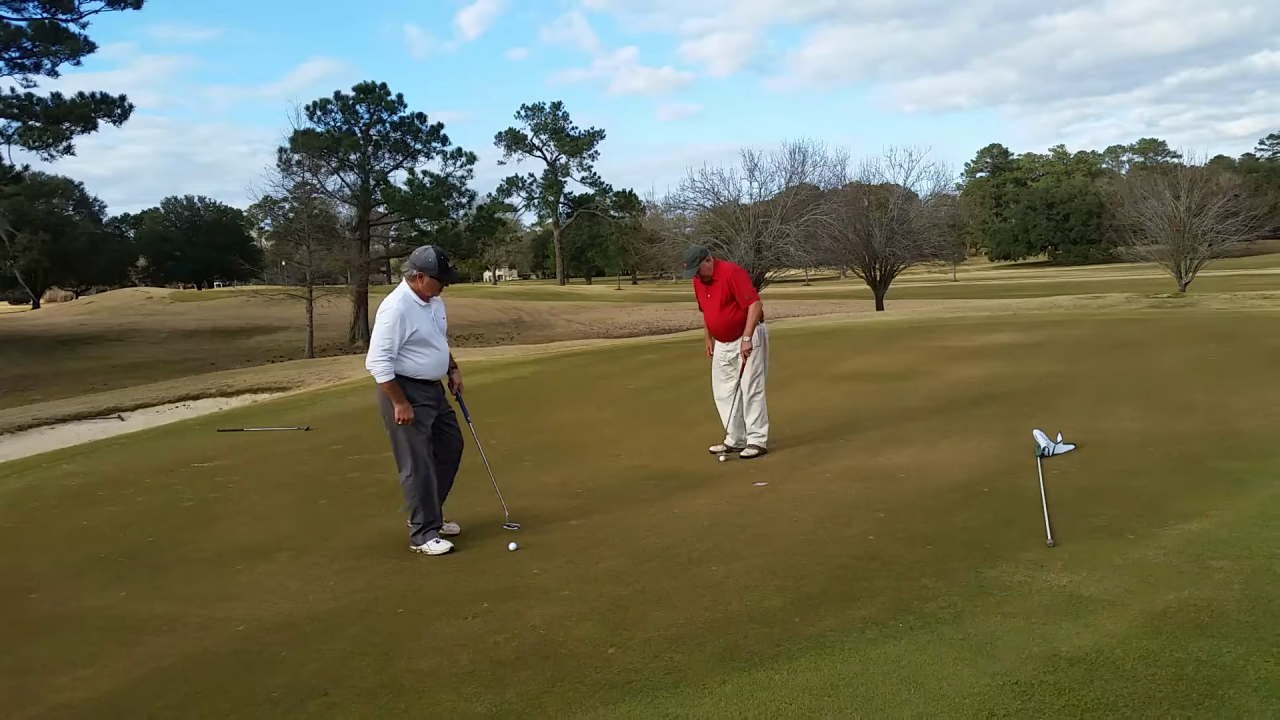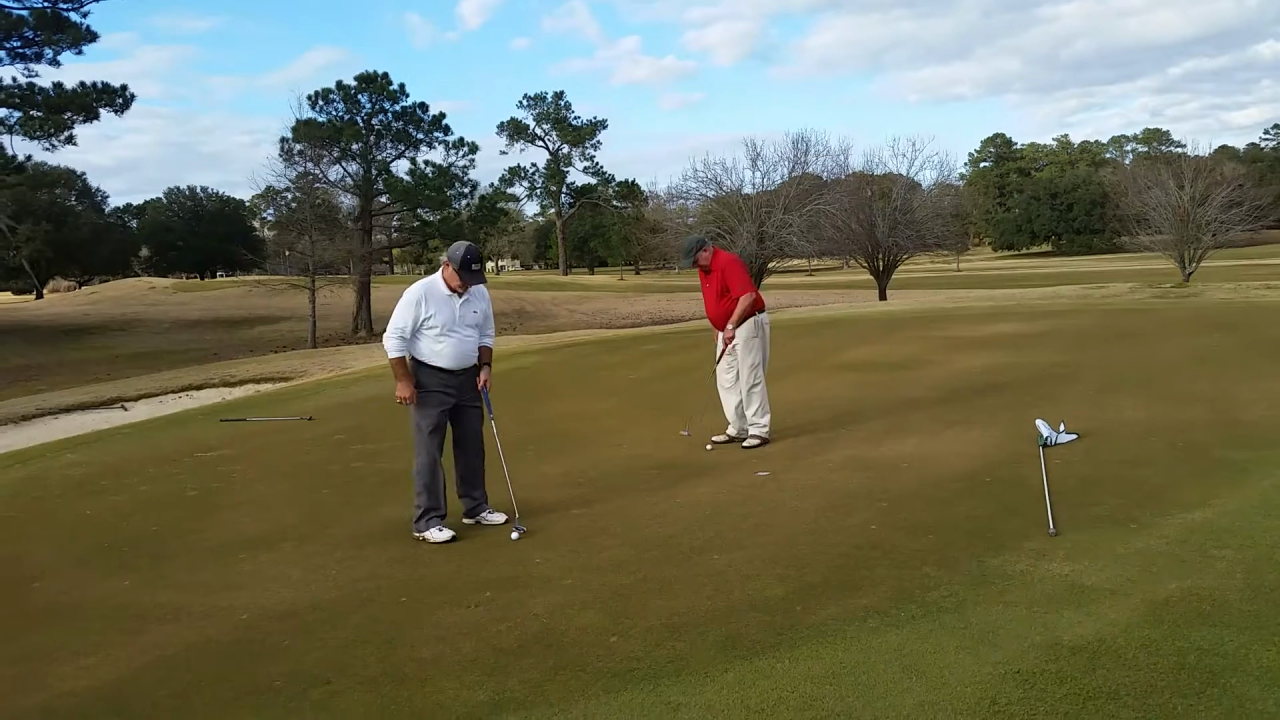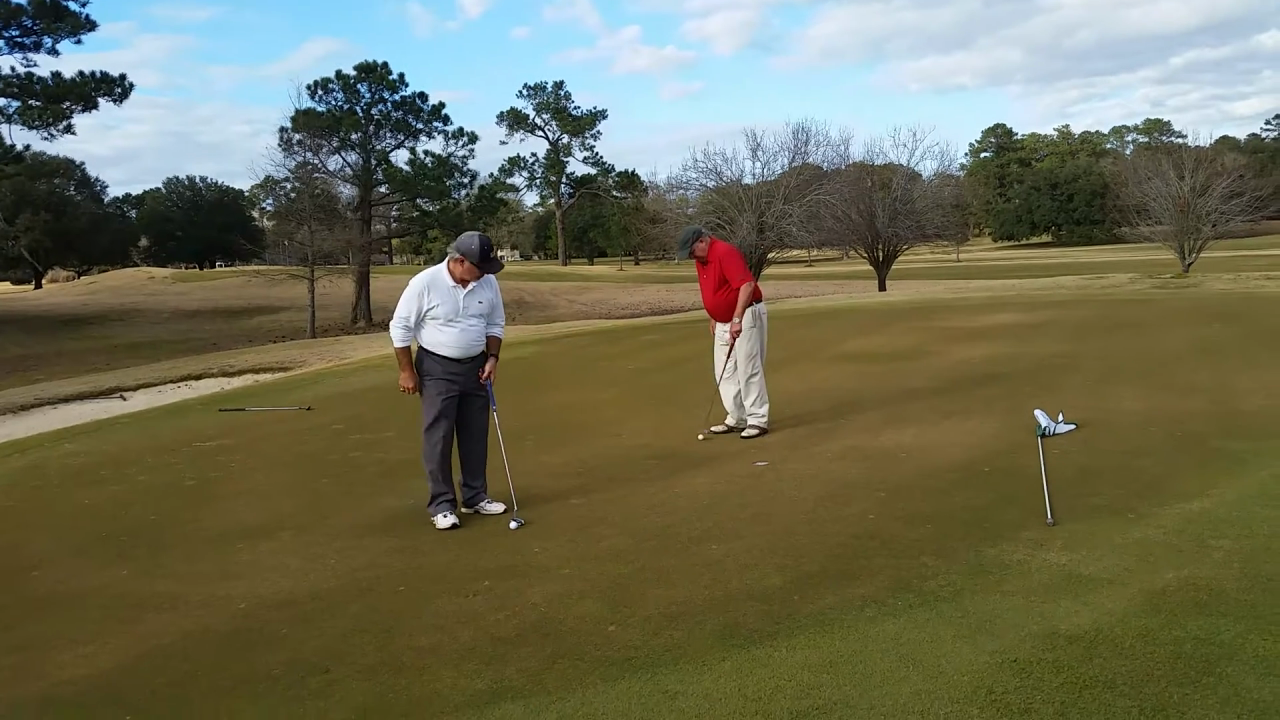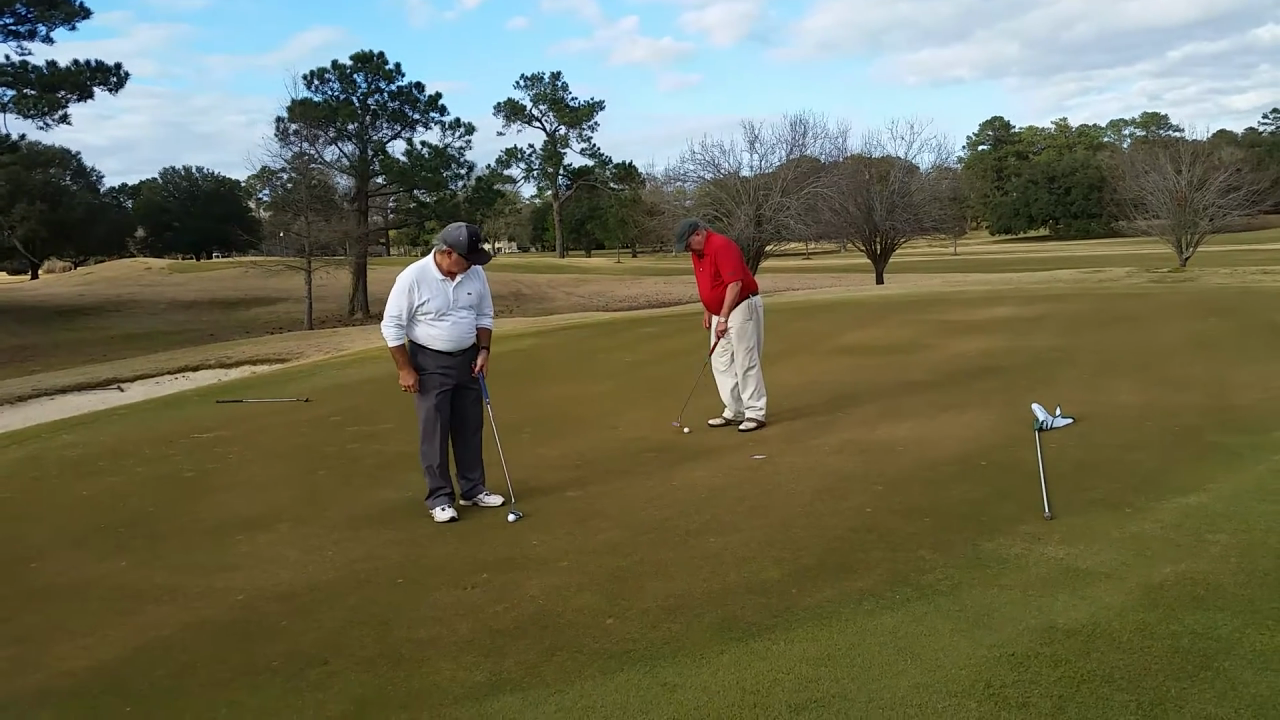
dt=0.4s
person 1, frame 1
left shoulder: (433, 300)
right shoulder: (396, 308)
right elbow: (378, 362)
left wrist: (453, 370)
right wrist: (400, 403)
left hip: (432, 389)
right hip: (406, 392)
left knee: (451, 447)
right knee: (418, 464)
left ankle: (425, 515)
right ankle: (424, 533)
person 1, frame 2
left shoulder: (480, 293)
right shoulder: (420, 293)
left elbow: (486, 334)
right elbow: (394, 339)
left wrist: (485, 367)
right wrist: (404, 381)
left hip: (466, 379)
right hip: (429, 380)
left knee: (471, 446)
right knee: (429, 451)
left ankle: (476, 507)
right ankle: (427, 521)
person 1, frame 3
left shoulder: (488, 283)
right shoulder: (425, 283)
left elbow: (495, 324)
right elbow: (401, 328)
left wrist: (492, 359)
right wrist: (406, 371)
left hip: (474, 367)
right hip: (437, 368)
left knee: (475, 434)
right knee: (438, 436)
left ankle: (474, 496)
right ankle: (442, 504)
person 1, frame 4
left shoulder: (475, 273)
right shoulder: (413, 278)
left elbow: (484, 314)
right elbow: (392, 326)
left wrist: (483, 350)
right wrist: (405, 369)
left hip: (467, 359)
right hip: (430, 363)
left knee: (470, 427)
right knee: (434, 431)
left ankle: (473, 489)
right ankle: (439, 497)
person 2, frame 1
left shoulder: (732, 272)
right shoulder: (698, 281)
left elbow: (755, 304)
left wrist: (748, 338)
right wrist: (708, 338)
left hip: (746, 340)
right hip: (722, 342)
left knee: (751, 389)
right knee: (723, 392)
left ankle: (757, 440)
right ankle: (736, 439)
person 2, frame 2
left shoulder: (729, 263)
right shoulder: (704, 269)
left elbow: (748, 296)
left wrist: (730, 325)
right wrist: (718, 327)
left hip: (748, 326)
right hip: (727, 331)
left knee: (750, 379)
right knee: (727, 381)
left ankle: (759, 430)
right ankle: (738, 428)
person 2, frame 3
left shoulder: (726, 253)
right shoulder: (701, 259)
left elbow: (747, 285)
left wrist: (737, 319)
right wrist: (714, 318)
left hip: (746, 317)
right hip: (724, 322)
left knee: (748, 369)
right knee: (726, 371)
left ankle: (758, 420)
right ankle: (737, 418)
person 2, frame 4
left shoulder: (722, 246)
right shoulder: (697, 252)
left elbow: (735, 284)
left wrist: (723, 319)
right wrist: (708, 311)
left hip: (742, 309)
right hip: (720, 314)
left knee: (746, 362)
right knee: (722, 364)
left ankle: (755, 413)
right ankle: (734, 411)
